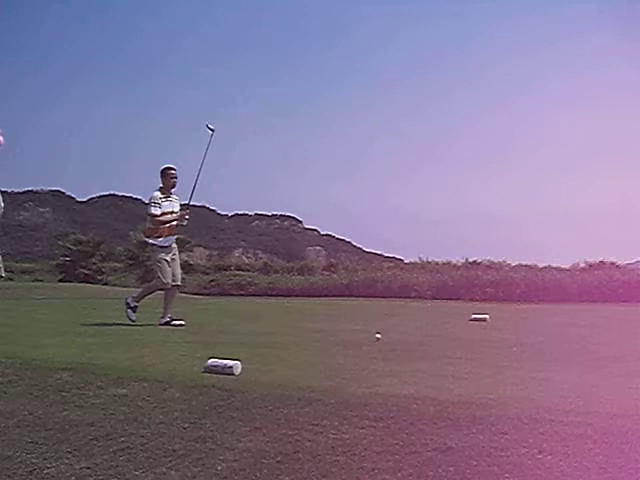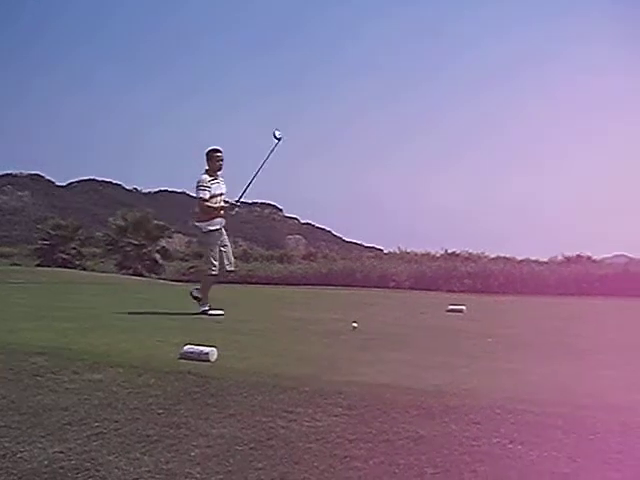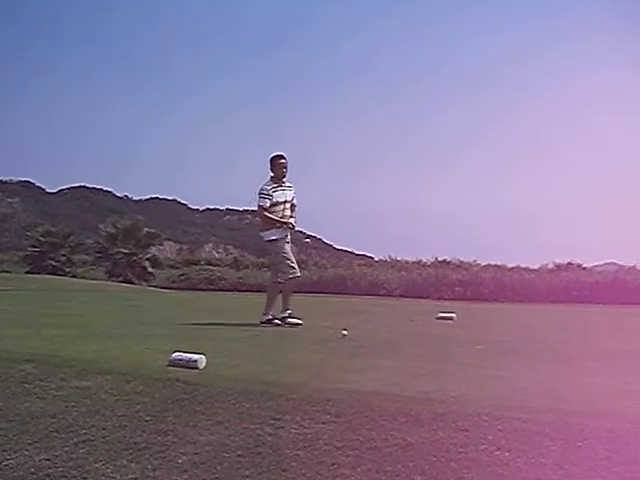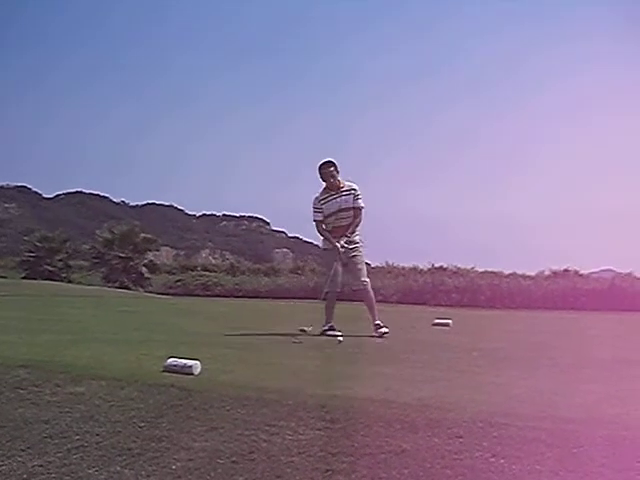
dt=0.7s
person 1, frame 1
left shoulder: (175, 199)
right shoulder: (156, 197)
right elbow: (154, 220)
left wrist: (181, 219)
right wrist: (175, 217)
left hip: (171, 243)
right hip: (158, 243)
left knee: (175, 281)
right knee: (163, 280)
left ankle: (166, 316)
right ankle: (133, 301)
person 1, frame 2
left shoulder: (220, 180)
right shoulder: (204, 180)
right elbow: (202, 205)
left wrist: (228, 206)
right wrist: (224, 207)
left hip: (217, 227)
right hip: (208, 228)
left knee: (228, 264)
right knee: (212, 267)
left ankle: (199, 292)
right ankle: (204, 305)
person 1, frame 3
left shoulder: (289, 187)
right shoulder: (266, 188)
left elbow: (293, 209)
right elbow: (261, 213)
left wrist: (292, 219)
right wrist: (281, 220)
left hip: (285, 235)
right hip: (273, 236)
left knee: (278, 277)
right knee: (291, 272)
left ankle: (267, 314)
right ankle: (285, 312)
person 1, frame 4
left shoulder: (353, 190)
right shoulder: (319, 199)
left elbow: (358, 217)
right elbow: (319, 226)
left wrist: (345, 237)
right wrist: (334, 242)
left hip: (352, 242)
right hip: (331, 245)
left knee: (363, 282)
right knee: (332, 285)
left ankle: (376, 321)
right ankle: (328, 324)
